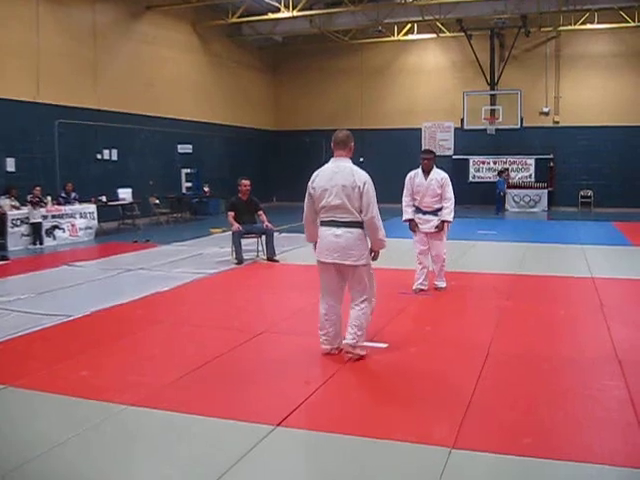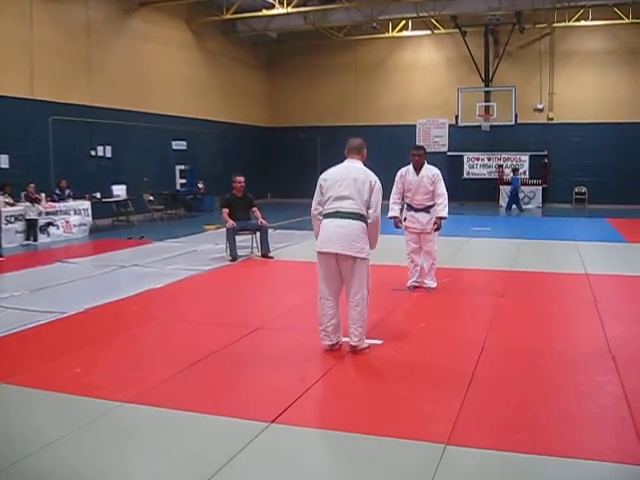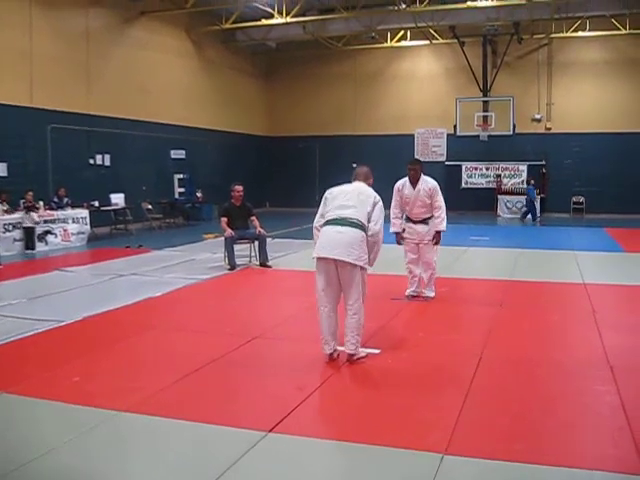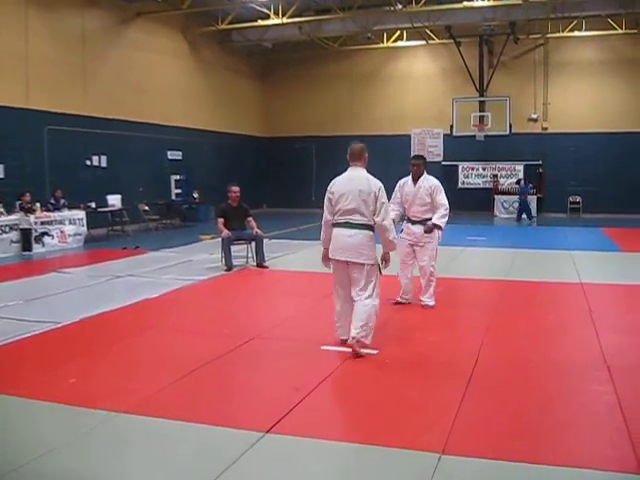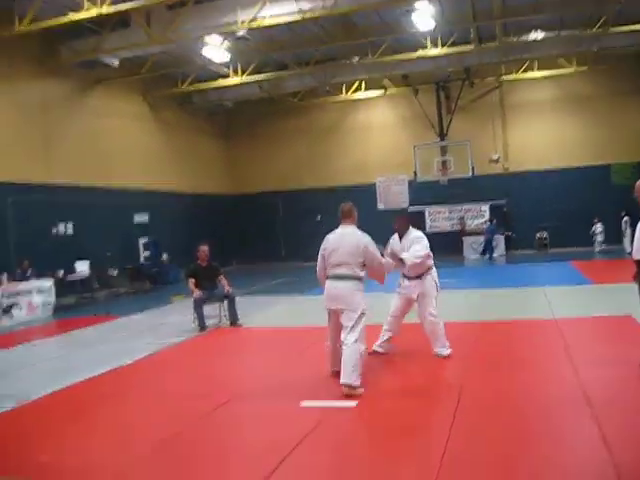
dt=0.7s
person 1, frame 1
left shoulder: (317, 176)
right shoulder: (360, 176)
left elbow: (309, 215)
right elbow: (370, 215)
left wrist: (314, 239)
right wrist: (376, 243)
left hip: (326, 240)
right hip: (352, 240)
left knee: (329, 297)
right knee: (362, 296)
left ankle: (331, 344)
right ankle: (354, 344)
person 1, frame 2
left shoulder: (327, 174)
right shoulder: (370, 177)
left elbow: (316, 210)
right elbow: (374, 216)
right wrist: (370, 243)
left hip: (328, 232)
right hip: (354, 233)
left knee: (327, 292)
right knee: (358, 293)
left ankle: (331, 339)
right ankle: (357, 341)
person 1, frame 3
left shoulder: (333, 191)
right shoulder: (373, 196)
left elbow: (317, 223)
right elbow: (375, 232)
left wrist: (322, 248)
right wrist: (368, 260)
left hip: (327, 241)
right hip: (354, 243)
left knee: (327, 300)
right knee: (354, 301)
left ankle: (330, 349)
right ankle: (352, 350)
person 1, frame 4
left shoulder: (335, 183)
right shoulder: (374, 184)
left elbow: (327, 219)
right elbow: (382, 220)
left wrist: (325, 246)
right wrist: (387, 248)
left hip: (339, 239)
right hip: (362, 241)
left knee: (342, 293)
right knee: (366, 294)
left ankle: (344, 334)
right ankle: (357, 337)
person 1, frame 5
left shoulder: (328, 238)
right shoulder: (363, 238)
left elbow: (320, 270)
right elbow: (377, 268)
right wrist: (380, 276)
left hip: (332, 289)
right hip: (351, 289)
left knee: (335, 334)
right knee: (352, 337)
left ankle: (336, 368)
right ankle: (349, 383)
person 2, frame 1
left shoulder: (442, 176)
right shoulder: (412, 176)
left elbow: (448, 200)
right elbow: (407, 199)
left wrist: (444, 220)
right wrist: (410, 219)
left hip: (437, 218)
right hip: (419, 219)
left knee: (439, 253)
right knee: (421, 253)
left ankle: (440, 282)
right ankle: (420, 284)
person 2, frame 2
left shoulder: (434, 173)
right shoulder: (403, 173)
left elbow: (441, 196)
right elbow: (396, 195)
left wrist: (439, 217)
right wrist: (395, 216)
left hip: (429, 216)
right hip: (411, 216)
left knee: (429, 251)
right knee: (412, 250)
left ankle: (429, 281)
right ankle: (414, 281)
person 2, frame 3
left shoulder: (431, 184)
right shoulder: (400, 185)
left elbow: (439, 208)
right elbow: (396, 209)
left wrist: (438, 230)
right wrist: (397, 230)
left hip: (427, 227)
right hip: (409, 227)
left knee: (428, 261)
right knee: (411, 261)
left ankle: (428, 291)
right ankle: (413, 290)
person 2, frame 4
left shoulder: (433, 184)
right shoulder: (402, 183)
left elbow: (443, 207)
right elbow: (396, 205)
left wrist: (434, 224)
right wrist: (391, 220)
left hip: (427, 229)
right hip: (408, 228)
left knee: (426, 266)
right knee: (404, 263)
left ankle: (427, 299)
right ankle: (404, 296)
person 2, frame 5
left shoulder: (418, 238)
right shoulder: (394, 240)
left elbow: (418, 255)
right elbow: (392, 259)
left wrist: (400, 259)
right wrist: (387, 260)
left hip: (425, 279)
right hip: (407, 281)
left knee: (429, 314)
right knee: (394, 314)
left ankle: (442, 349)
right ankle: (381, 346)
